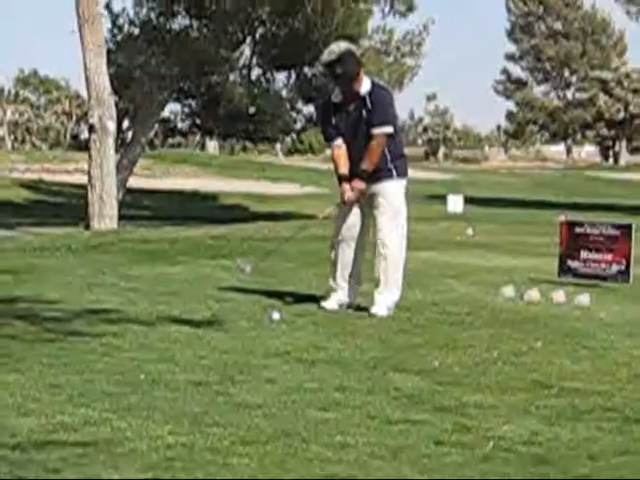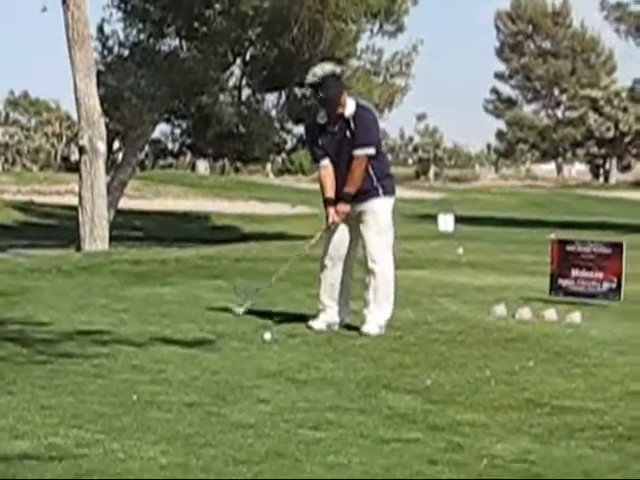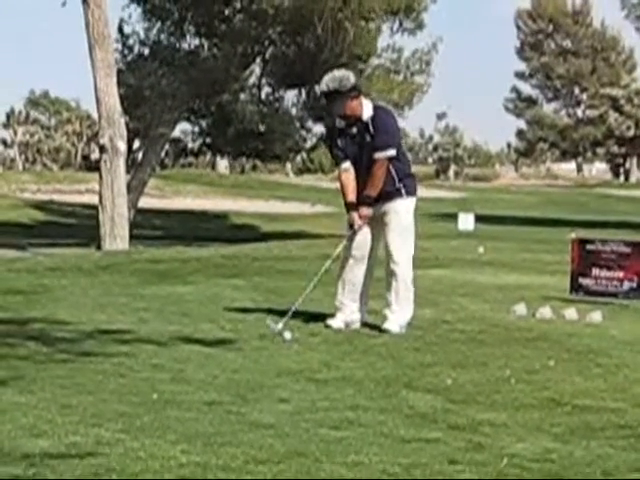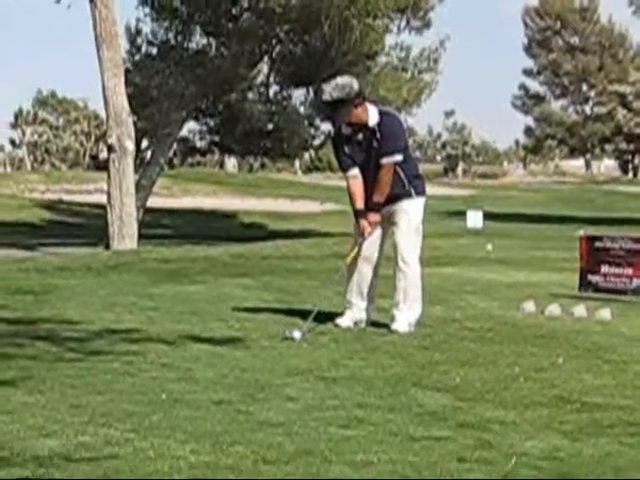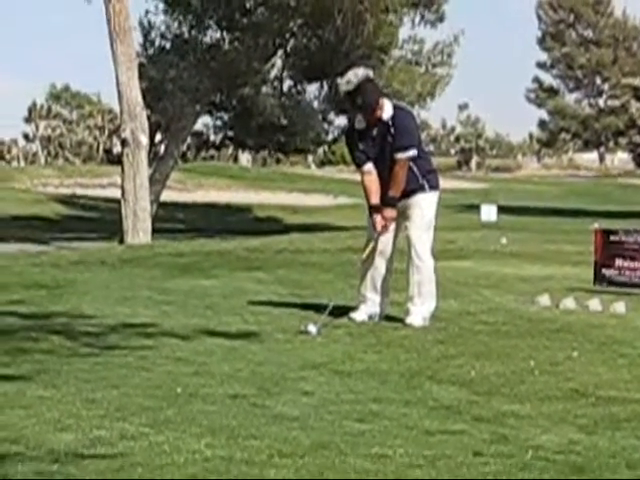
dt=0.7s
person 1, frame 1
left shoulder: (379, 95)
right shoulder: (329, 106)
left elbow: (379, 140)
right elbow: (337, 145)
left wrist: (362, 176)
right wrist: (344, 180)
left hip: (387, 176)
right hip: (355, 180)
left knee: (388, 238)
right knee: (345, 235)
left ankle: (386, 299)
right ankle: (342, 294)
person 1, frame 2
left shoulder: (363, 115)
right shoulder: (315, 127)
left elbow: (360, 161)
right elbow: (324, 166)
left wrist: (345, 199)
right wrist: (330, 203)
left hip: (375, 195)
right hip: (342, 200)
left knee: (377, 255)
right knee: (333, 256)
left ankle: (377, 317)
right ankle: (332, 314)
person 1, frame 3
left shoulder: (381, 117)
right shoulder: (336, 129)
left elbow: (381, 164)
right elbow: (346, 169)
left wrist: (366, 202)
right wrist: (352, 207)
left hip: (396, 195)
right hip: (364, 201)
left knee: (398, 257)
right knee: (355, 254)
left ankle: (398, 317)
right ankle: (349, 312)
person 1, frame 4
left shoulder: (388, 122)
right shoulder: (341, 136)
left elbow: (387, 169)
right elbow: (353, 176)
left wrist: (375, 208)
right wrist: (361, 214)
left hip: (405, 197)
right hip: (371, 202)
left knee: (406, 255)
right knee: (362, 255)
left ankle: (405, 315)
right ankle: (356, 311)
person 1, frame 5
left shoulder: (401, 117)
right shoulder: (354, 131)
left elbow: (402, 164)
right elbow: (368, 172)
left wrist: (391, 204)
right wrist: (376, 209)
left hip: (419, 191)
right hip: (385, 196)
left knee: (419, 248)
right knee: (377, 248)
left ankle: (420, 310)
right ankle: (371, 305)
